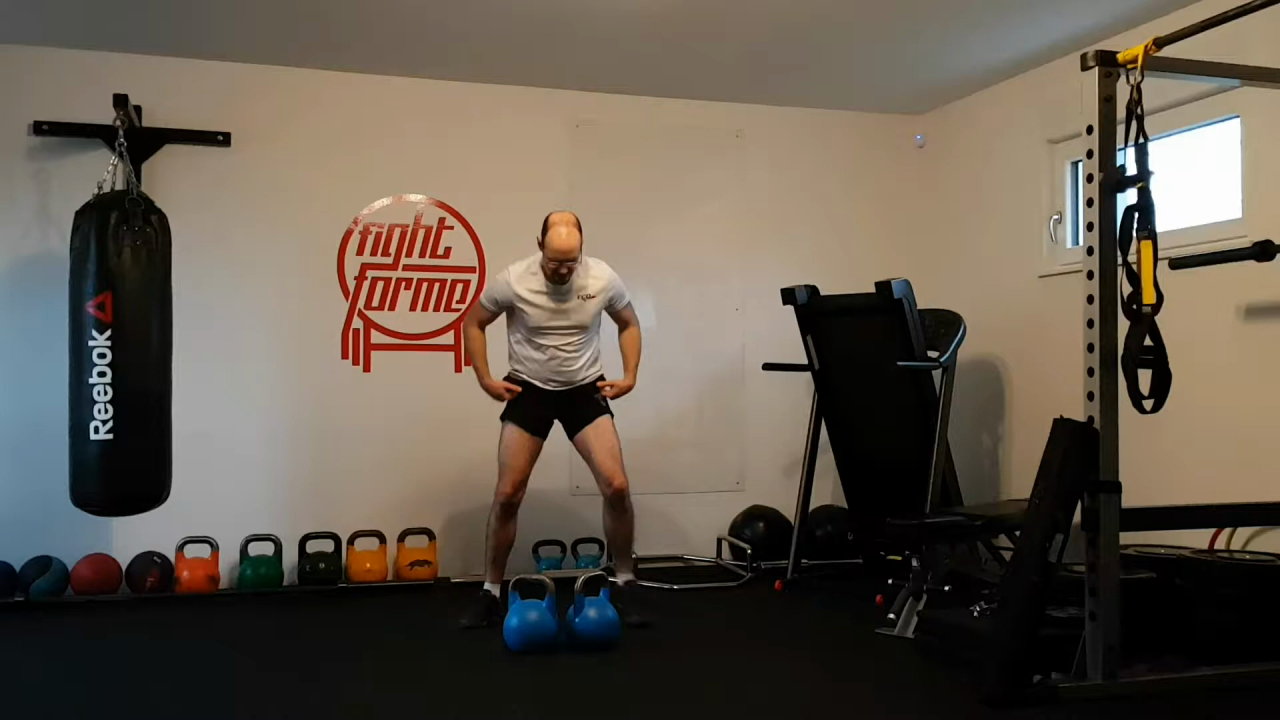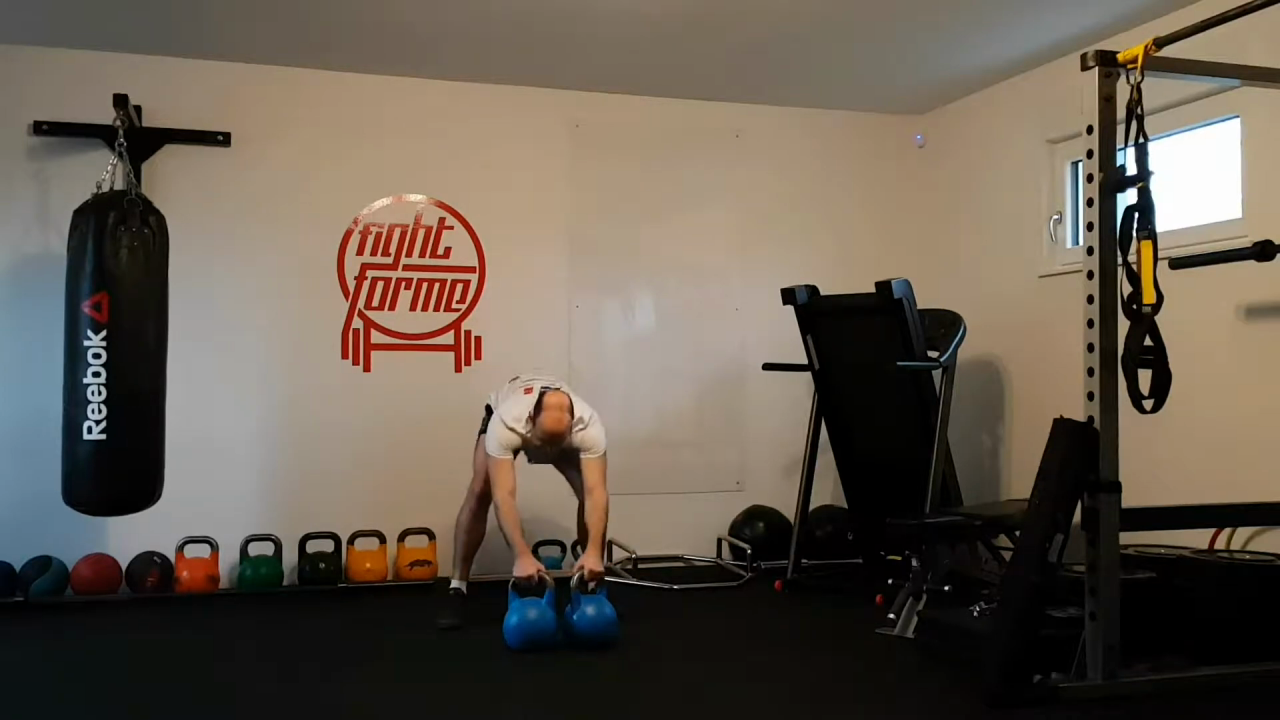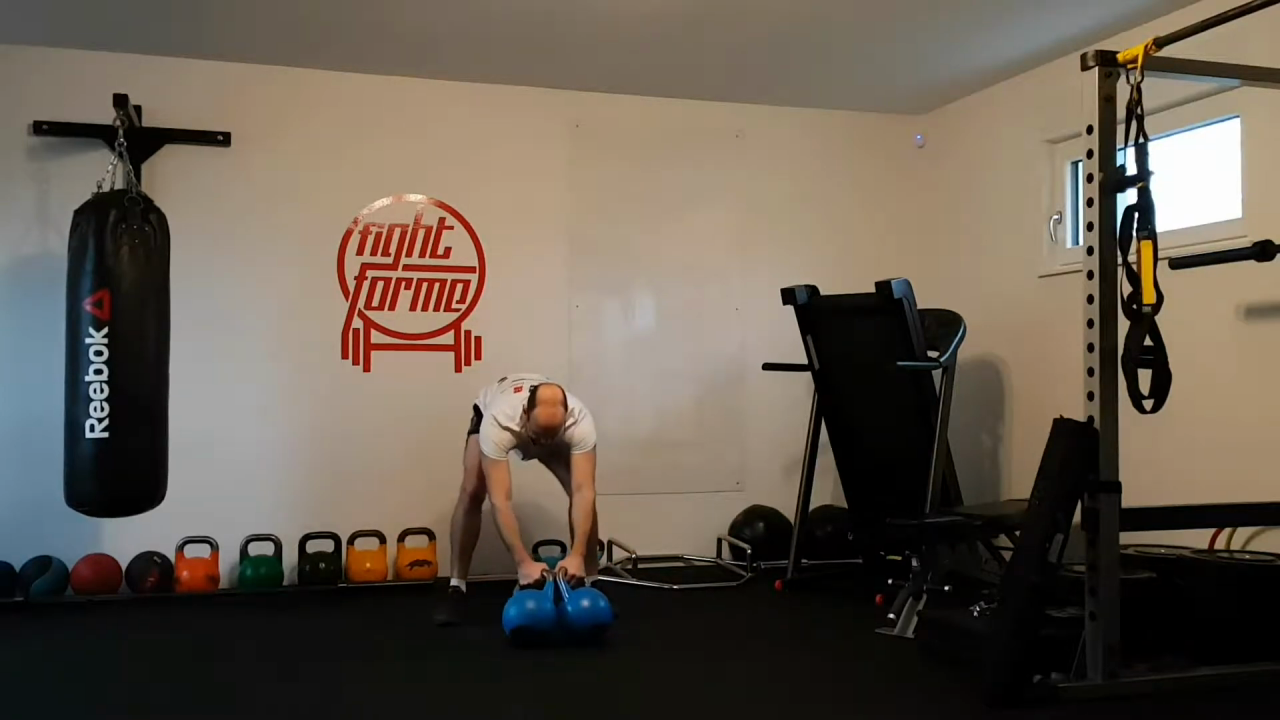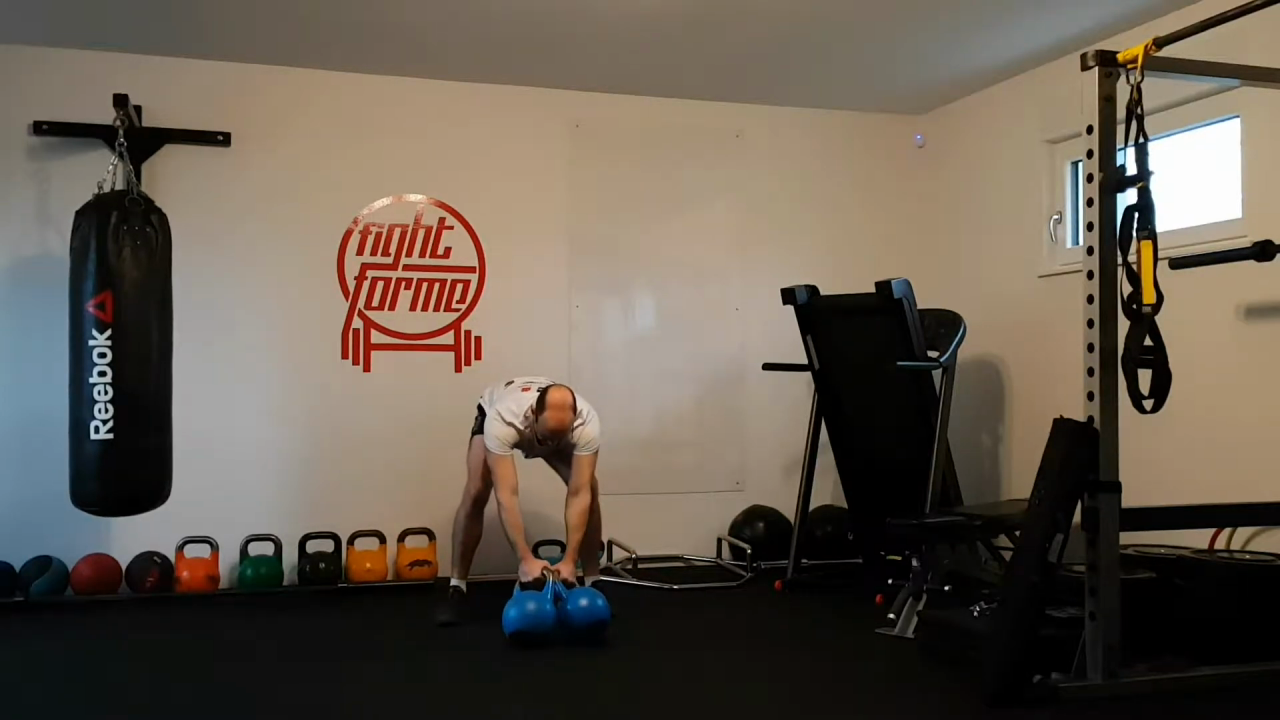
dt=0.7s
person 1, frame 1
left shoulder: (604, 278)
right shoulder: (512, 280)
left elbow: (629, 325)
right elbow: (472, 324)
left wrist: (630, 376)
right wrist: (486, 381)
left hip: (584, 391)
right hip: (528, 392)
left knee: (616, 486)
right knee: (507, 494)
left ankle: (623, 584)
right ankle: (491, 593)
person 1, frame 2
left shoulder: (587, 425)
right shoulder: (506, 424)
left elbow: (596, 492)
right elbow: (503, 496)
left wrist: (594, 551)
right wrist: (522, 555)
left hip: (560, 429)
right hip: (500, 409)
left knee: (587, 493)
right knee: (479, 492)
left ankle: (593, 585)
right ankle: (457, 589)
person 1, frame 3
left shoulder: (580, 422)
right shoulder: (496, 423)
left elbow: (584, 492)
right elbow: (499, 499)
left wrist: (577, 555)
right wrist: (523, 561)
left hip: (549, 423)
right hip: (490, 409)
left knee: (580, 492)
right knee: (471, 493)
right ankle: (457, 589)
person 1, frame 4
left shoulder: (587, 423)
right shoulder: (501, 419)
left elbow: (579, 495)
right elbow: (506, 495)
left wrist: (569, 560)
right wrist: (525, 558)
left hip: (555, 424)
left knee: (590, 491)
right knee: (475, 494)
left ankle: (593, 584)
right ankle: (457, 589)
